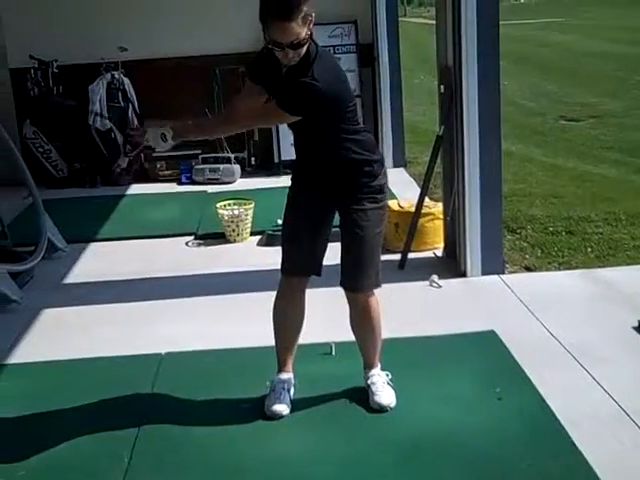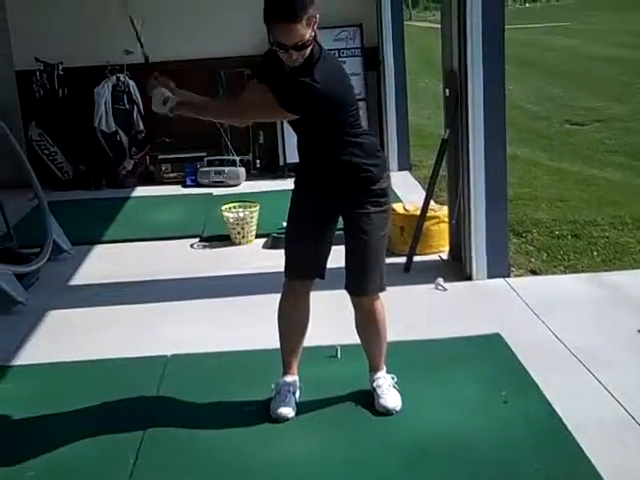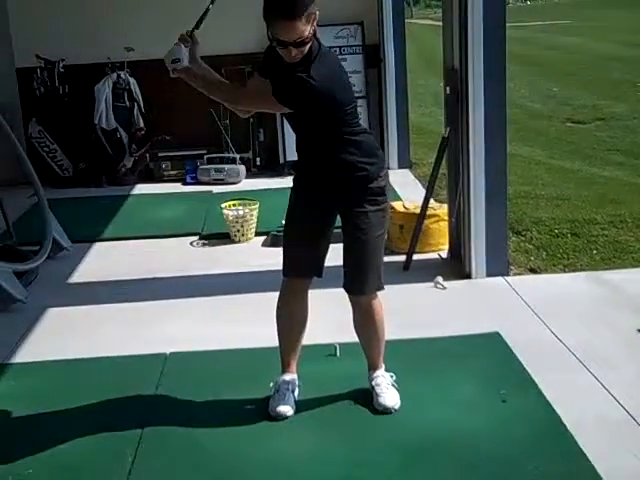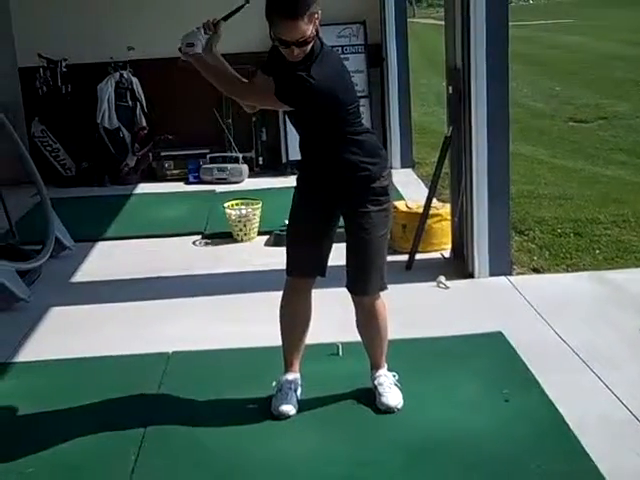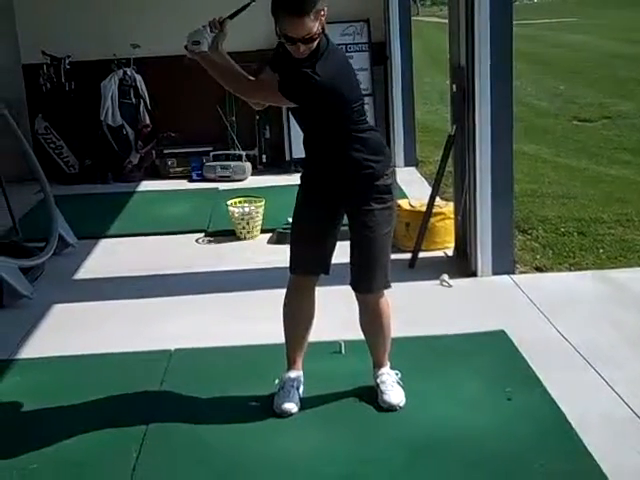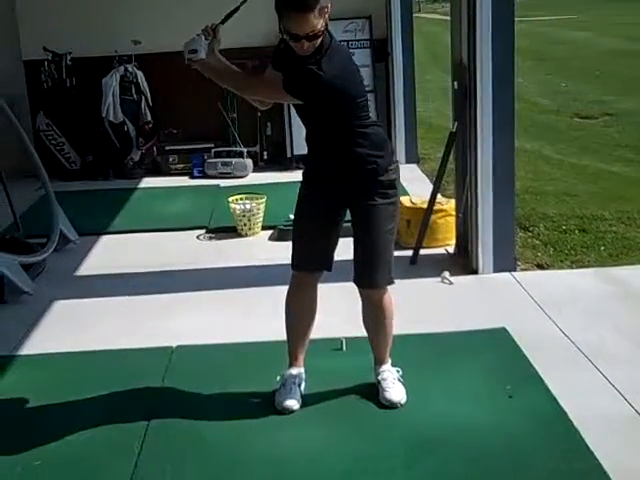
dt=0.2s
person 1, frame 1
left shoulder: (318, 83)
right shoulder: (271, 60)
left elbow: (243, 124)
right elbow: (236, 114)
left wrist: (179, 132)
right wrist: (178, 126)
left hip: (359, 180)
right hip: (311, 176)
left knee: (360, 289)
right knee: (292, 280)
left ankle: (374, 372)
right ankle: (284, 375)
person 1, frame 2
left shoulder: (319, 84)
right shoulder: (277, 60)
left elbow: (240, 114)
right elbow: (241, 111)
left wrist: (179, 103)
right wrist: (183, 99)
left hip: (363, 183)
right hip: (314, 179)
left knee: (365, 292)
right knee: (296, 283)
left ankle: (379, 375)
right ankle: (289, 378)
person 1, frame 3
left shoulder: (315, 81)
right shoulder: (280, 55)
left elbow: (239, 100)
right elbow: (244, 106)
left wrist: (186, 70)
right wrist: (196, 65)
left hip: (361, 182)
right hip: (314, 177)
left knee: (363, 291)
right knee: (295, 280)
left ankle: (378, 373)
right ankle: (288, 376)
person 1, frame 4
left shoulder: (316, 80)
right shoulder: (285, 54)
left elbow: (244, 94)
right elbow: (251, 100)
left wrist: (197, 58)
right wrist: (211, 54)
left hip: (364, 182)
right hip: (316, 176)
left knee: (365, 290)
right knee: (298, 280)
left ankle: (381, 372)
right ankle: (291, 375)
person 1, frame 5
left shoulder: (321, 76)
right shoulder: (291, 50)
left elbow: (251, 91)
right elbow: (259, 98)
left wrist: (203, 56)
right wrist: (217, 53)
left hip: (368, 179)
right hip: (320, 174)
left knee: (370, 289)
right knee: (302, 278)
left ankle: (383, 370)
right ankle: (293, 372)
person 1, frame 6
left shoulder: (326, 73)
right shoulder: (292, 49)
left elbow: (256, 90)
right elbow: (261, 96)
left wrist: (207, 63)
right wrist: (215, 58)
left hip: (370, 175)
right hip: (322, 171)
left knee: (373, 285)
right knee: (304, 275)
left ankle: (384, 367)
right ankle: (295, 369)
